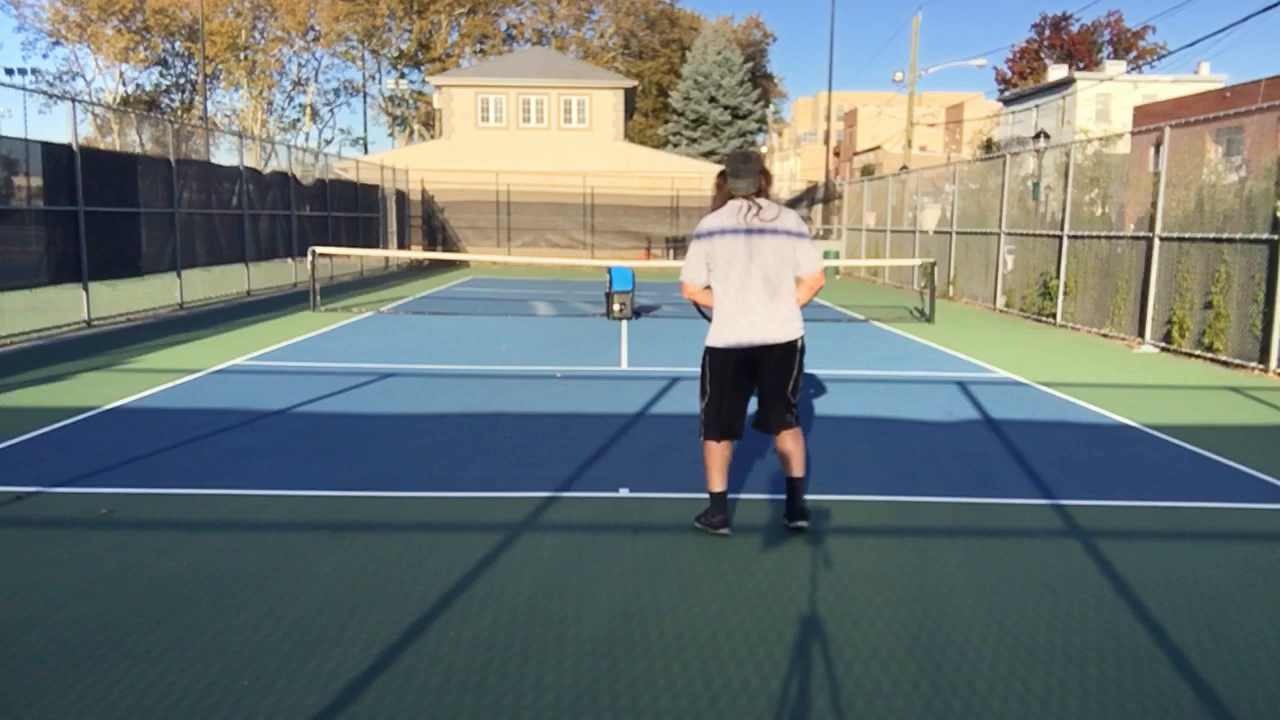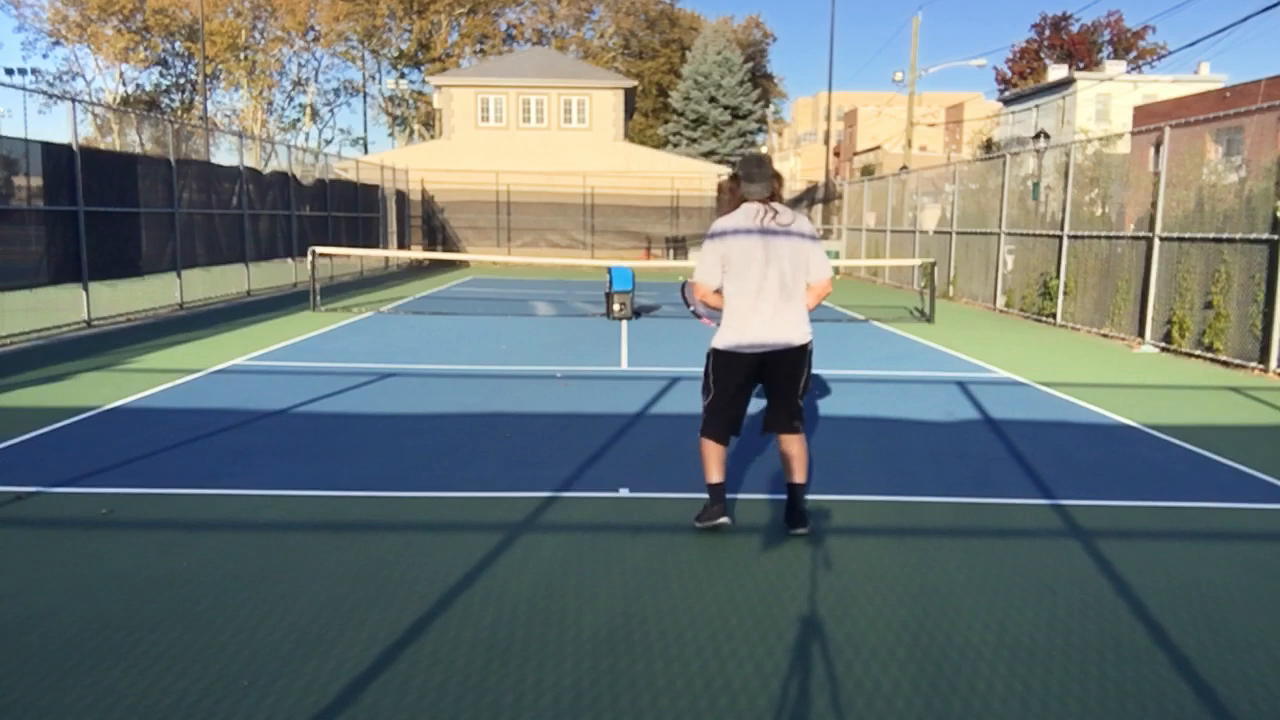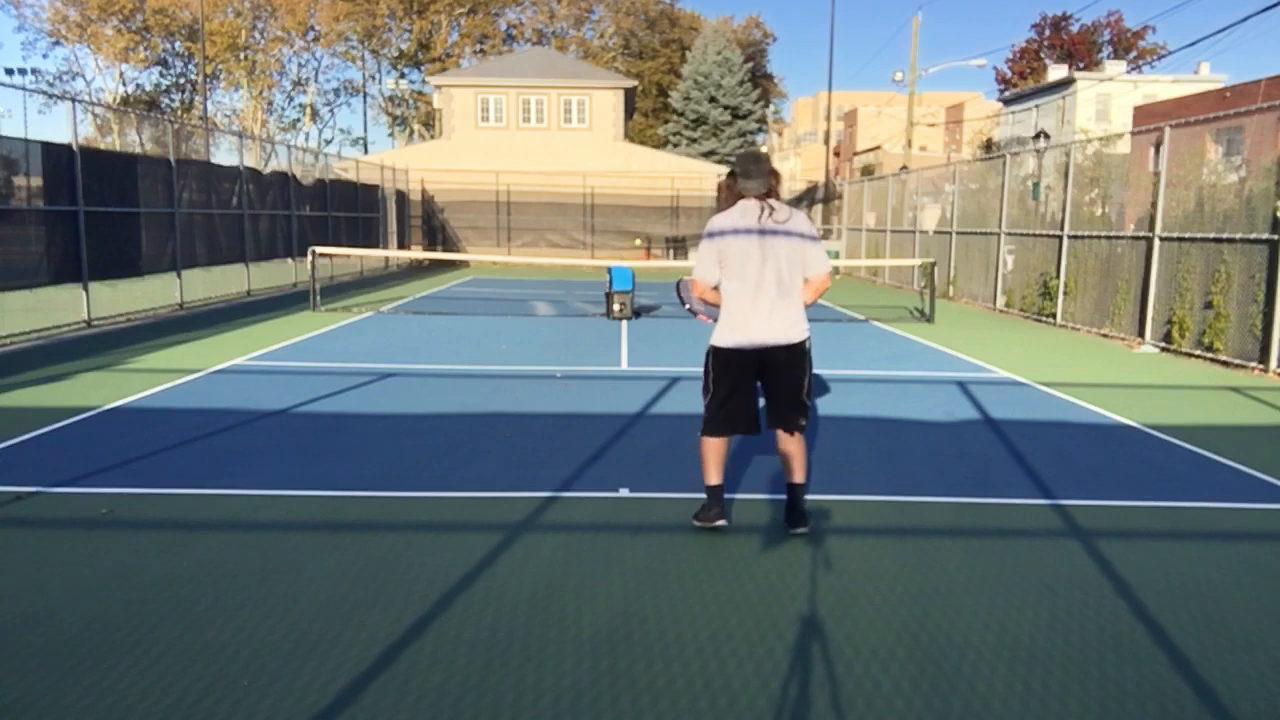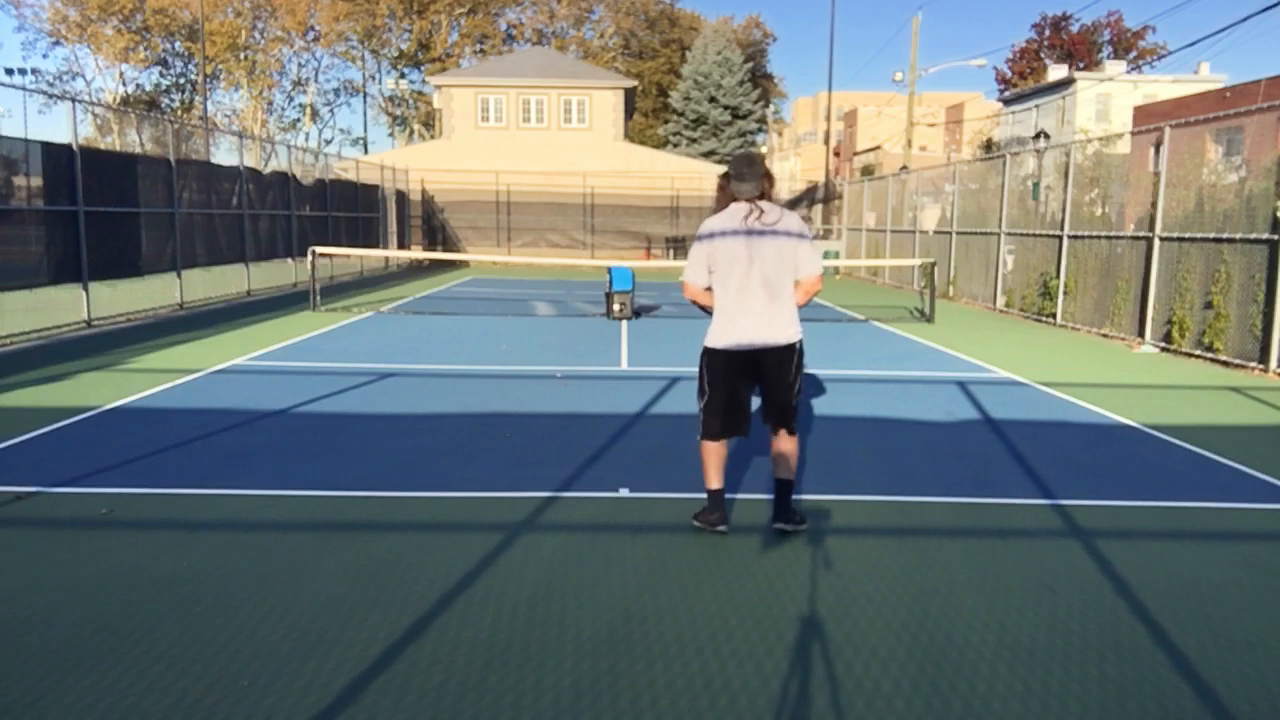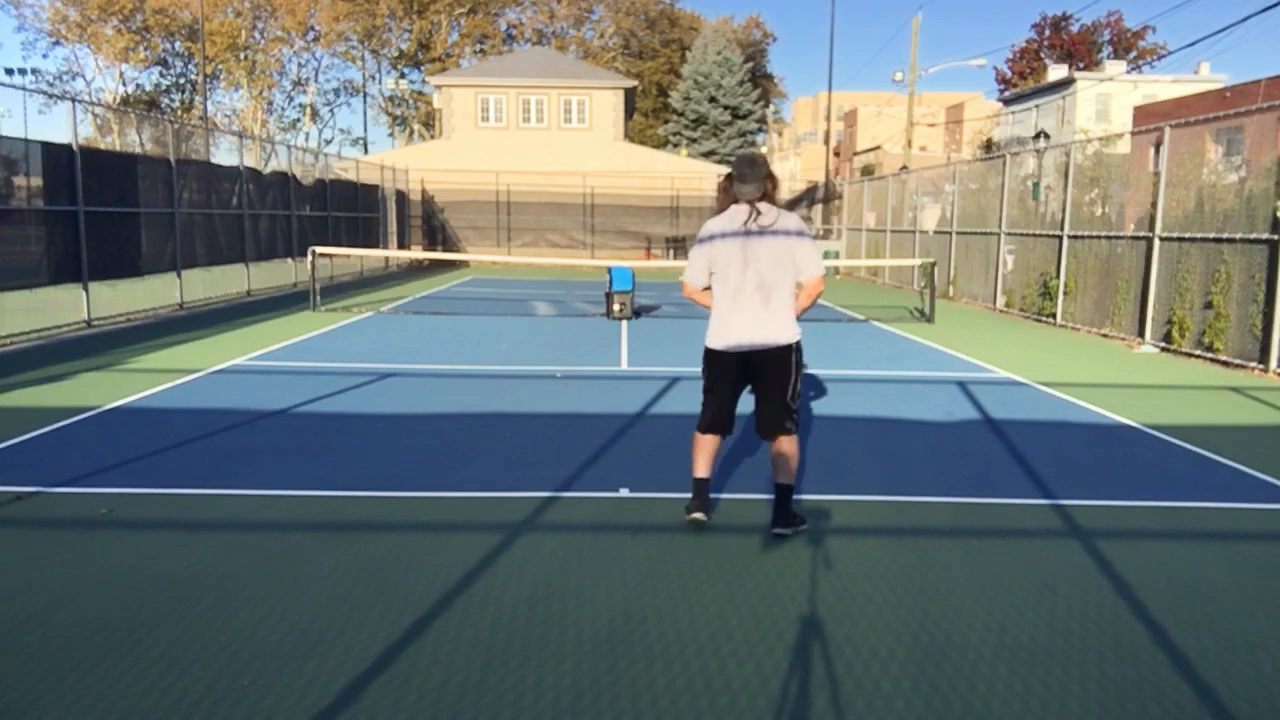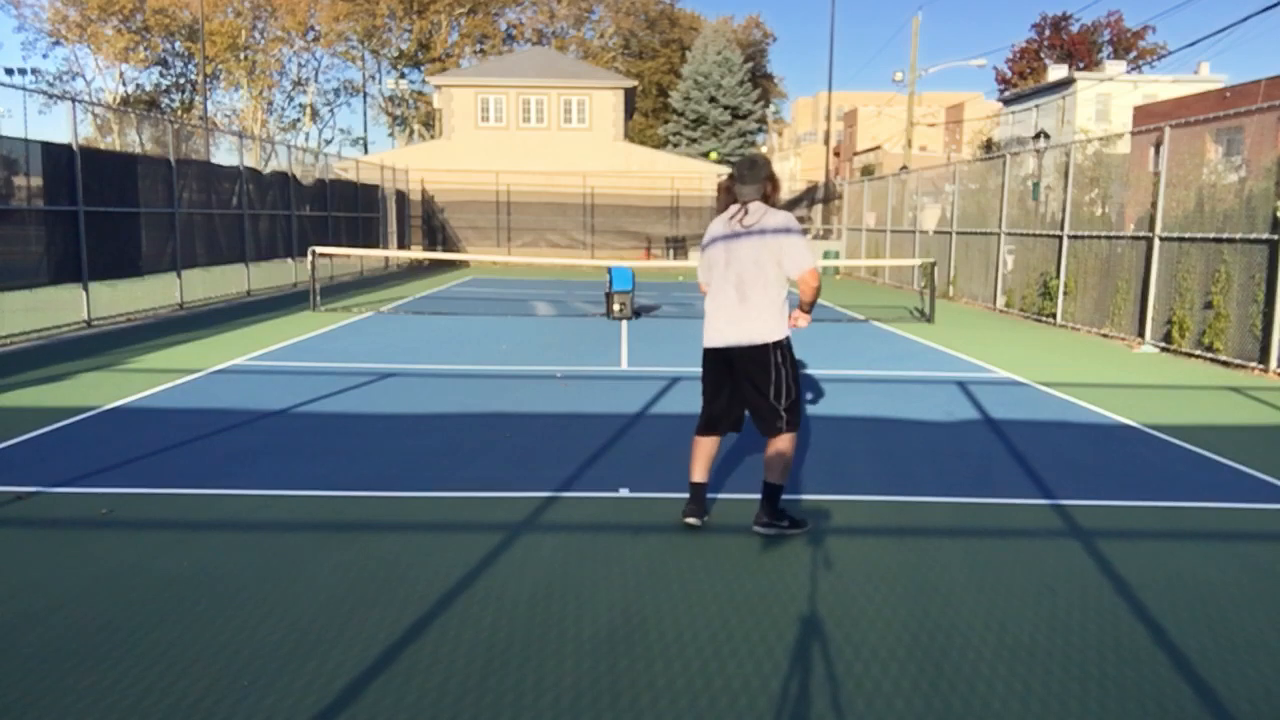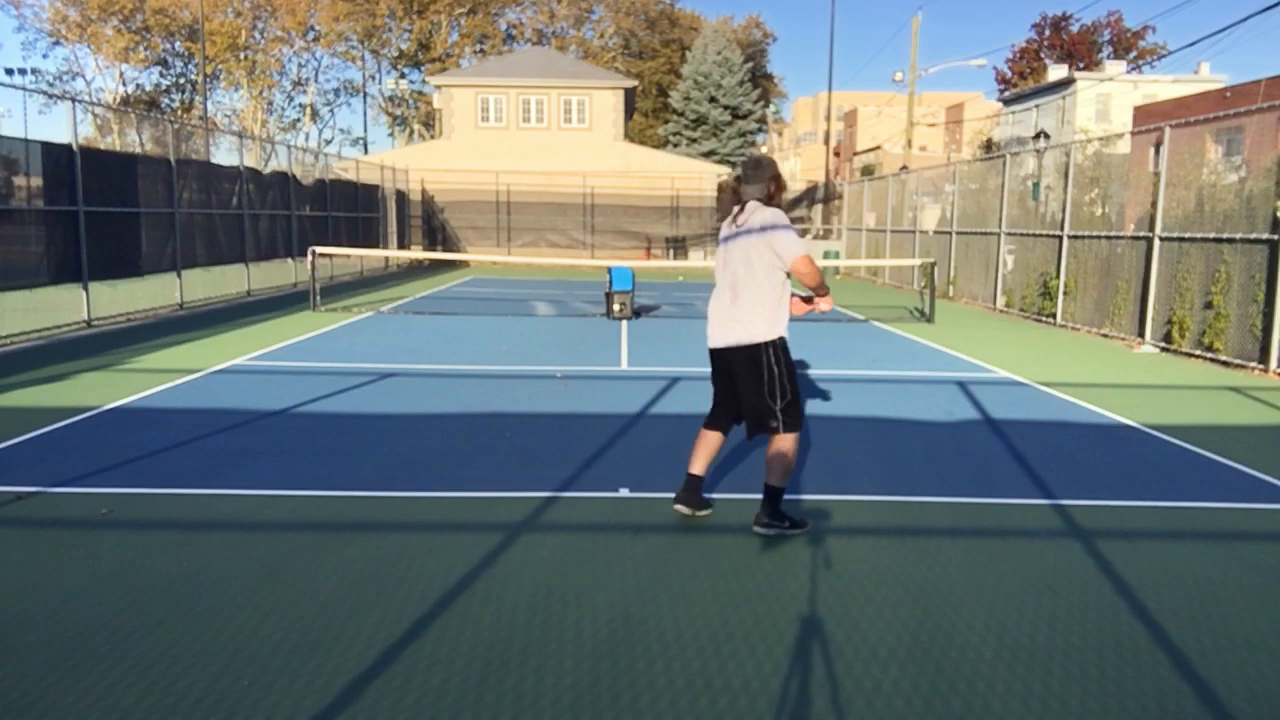
dt=0.2s
person 1, frame 1
left shoulder: (710, 225)
right shoulder: (790, 220)
left elbow: (690, 289)
right elbow: (815, 278)
left hip: (728, 342)
right hip: (783, 339)
left knee: (717, 428)
right knee: (786, 421)
left ankle: (718, 510)
right ankle: (796, 504)
person 1, frame 2
left shoulder: (724, 227)
right shoulder: (801, 225)
left elbow: (702, 292)
right elbow: (823, 285)
left hip: (736, 345)
right hip: (792, 343)
left knee: (714, 426)
right knee: (790, 426)
left ankle: (717, 503)
right ankle: (796, 510)
person 1, frame 3
left shoulder: (720, 224)
right shoulder: (799, 222)
left elbow: (700, 288)
right elbow: (821, 281)
left hip: (733, 342)
right hip: (789, 340)
left knee: (716, 423)
right knee: (791, 425)
left ankle: (714, 504)
right ankle: (796, 510)
person 1, frame 4
left shoulder: (712, 227)
right shoulder: (791, 223)
left elbow: (691, 289)
right elbow: (813, 282)
left hip: (726, 344)
right hip: (781, 341)
left knee: (715, 426)
right knee: (784, 424)
left ankle: (716, 508)
right ankle: (783, 507)
person 1, frame 5
left shoulder: (712, 229)
right shoulder: (791, 225)
left elbow: (691, 288)
right elbow: (816, 284)
left hip: (723, 343)
right hip: (777, 343)
left knee: (711, 420)
right knee: (784, 428)
left ankle: (698, 497)
right ankle: (783, 512)
person 1, frame 6
left shoulder: (716, 227)
right shoulder: (780, 222)
right elbow: (809, 280)
right wrist: (804, 309)
left hip: (717, 340)
right hip: (764, 341)
left knee: (711, 422)
right knee: (784, 425)
left ankle: (695, 503)
right ankle: (769, 511)
person 1, frame 7
left shoulder: (732, 225)
right shoulder: (773, 220)
right elbow: (803, 266)
left wrist: (786, 301)
right wrist: (822, 291)
left hip: (724, 338)
right hip: (758, 341)
left knee: (720, 417)
right knee: (787, 425)
left ankle: (689, 492)
right ankle: (770, 512)
